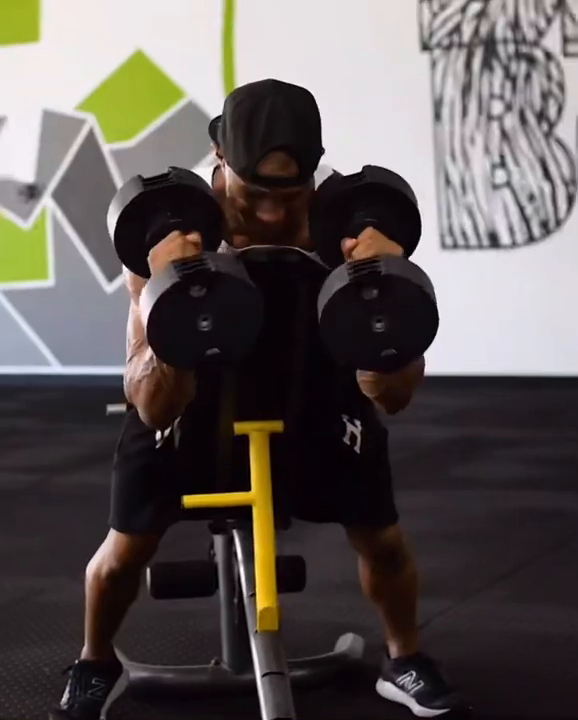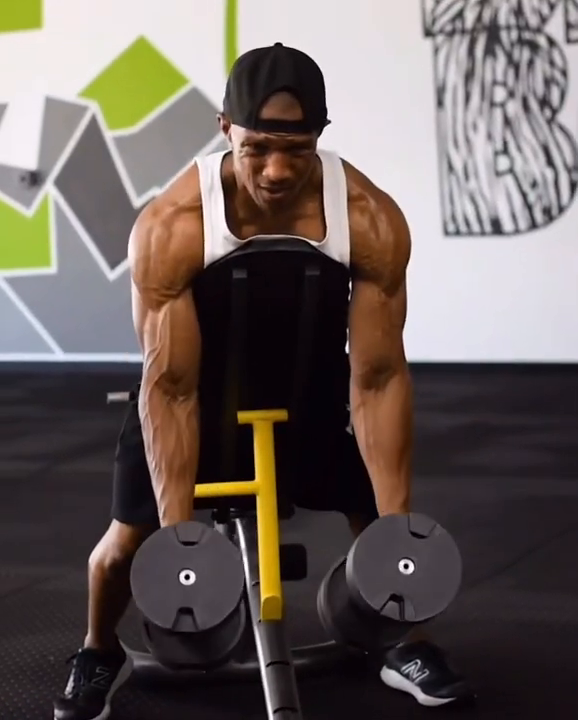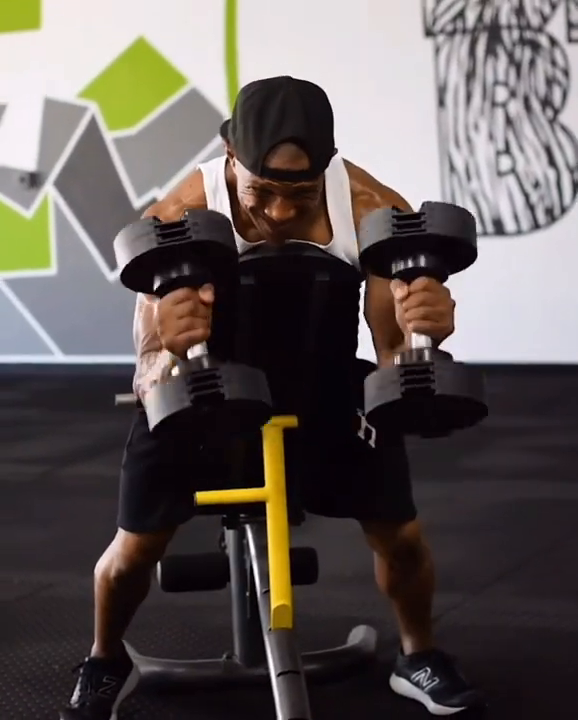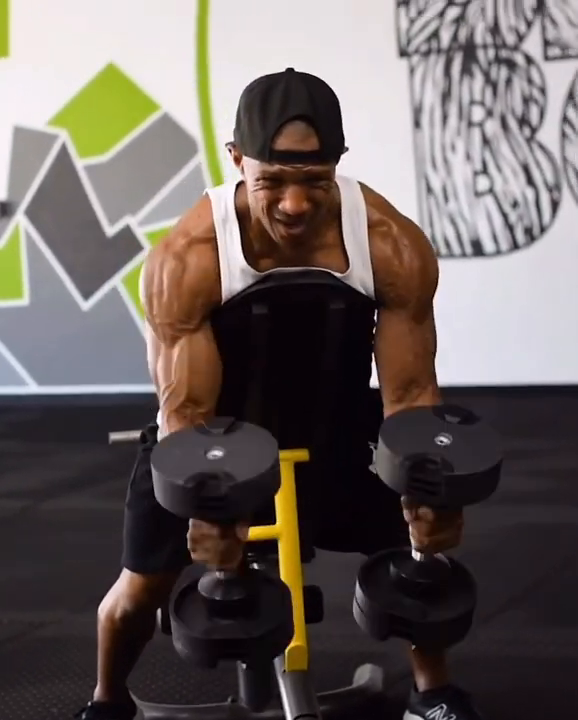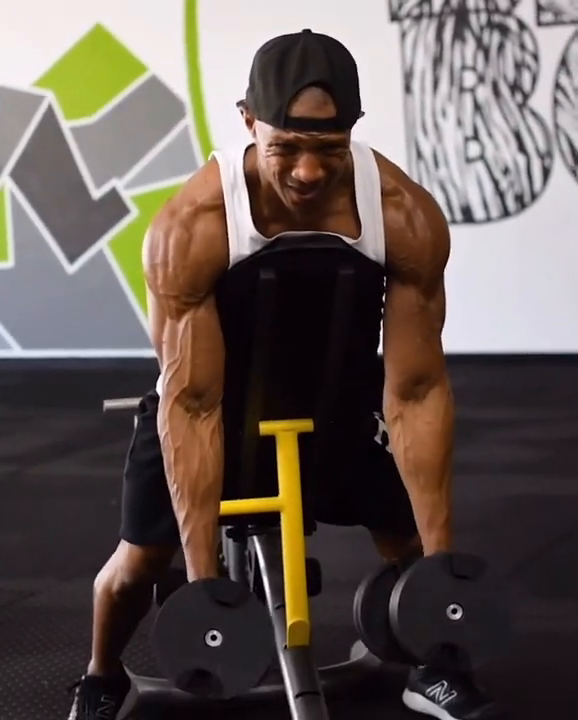
dt=1s
person 1, frame 1
left shoulder: (361, 222)
right shoulder: (168, 230)
left elbow: (394, 395)
right elbow: (152, 407)
left hip: (311, 380)
right hip: (195, 384)
left knee: (380, 535)
right knee: (125, 546)
left ankle: (404, 661)
right ankle: (96, 666)
person 1, frame 2
left shoulder: (372, 220)
right shoulder: (168, 227)
left elbow: (377, 376)
right elbow: (171, 387)
left wrist: (397, 522)
right wrist: (179, 533)
right hip: (200, 378)
left knee: (383, 523)
right knee: (130, 536)
left ankle: (408, 649)
right ankle: (100, 655)
person 1, frame 3
left shoulder: (376, 213)
right shoulder: (176, 221)
left wrist: (422, 340)
right wrist: (170, 355)
left knee: (400, 533)
right knee: (135, 545)
left ankle: (419, 658)
right ankle: (107, 663)
person 1, frame 4
left shoulder: (394, 246)
right shoulder: (183, 259)
left elbow: (408, 394)
right elbow: (185, 413)
left wrist: (429, 495)
left hip: (335, 412)
right hip: (222, 415)
left knee: (414, 559)
right knee: (140, 589)
person 1, frame 5
left shoulder: (408, 217)
right shoulder: (188, 226)
left elbow: (415, 390)
right elbow: (192, 404)
left wrist: (441, 554)
right wrist: (204, 577)
right hip: (215, 390)
left knee: (410, 540)
right knee: (140, 559)
